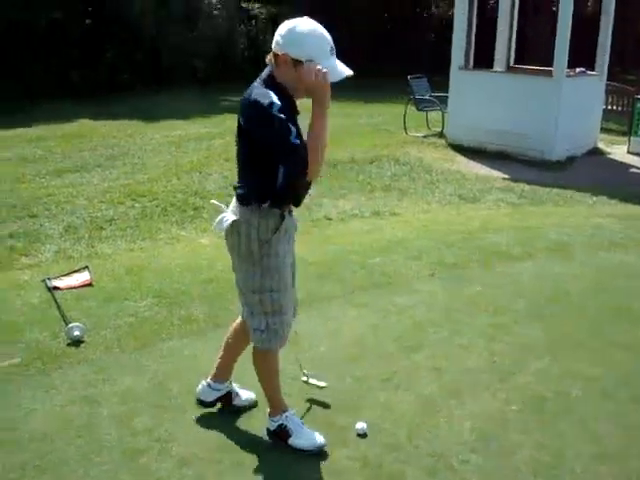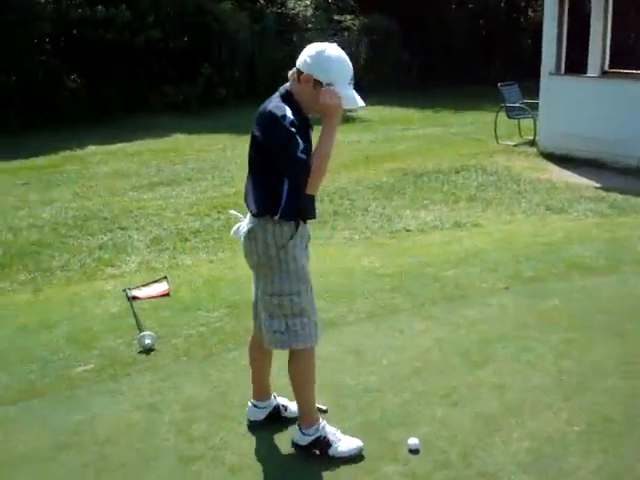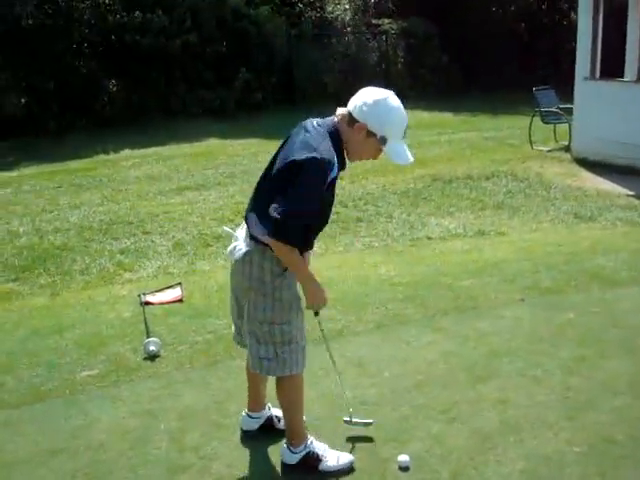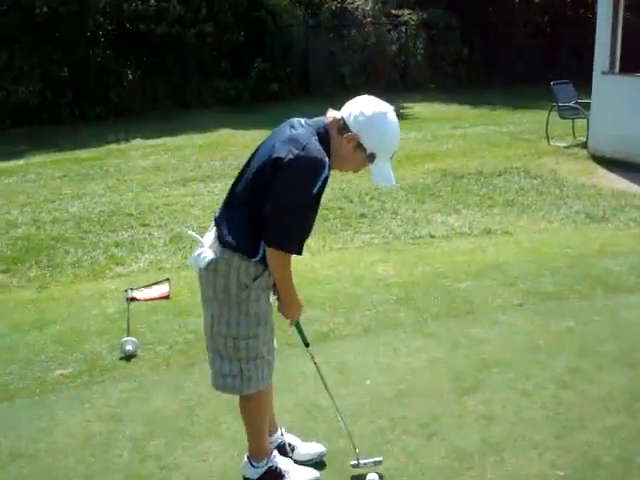
dt=0.5s
person 1, frame 1
left shoulder: (272, 98)
right shoulder: (263, 104)
right elbow: (309, 168)
right wrist: (320, 103)
left hip: (269, 219)
right hip: (260, 226)
left knee: (257, 315)
right knee: (270, 326)
left ankle: (216, 385)
right ankle: (279, 416)
person 1, frame 2
left shoulder: (288, 112)
right shoulder: (277, 117)
right elbow: (310, 183)
right wrist: (331, 124)
left hip: (277, 230)
right hip: (276, 235)
left knee: (267, 324)
right knee: (301, 334)
left ankle: (262, 403)
right ankle: (310, 429)
person 1, frame 3
left shoulder: (314, 128)
right shoulder: (322, 163)
right elbow: (283, 238)
right wrist: (312, 287)
left hip: (252, 247)
right hip: (268, 261)
left knee: (263, 344)
right knee: (288, 357)
left ankle: (255, 413)
right ankle: (297, 448)
person 1, frame 4
left shoulder: (301, 129)
right shoulder: (311, 162)
right elbow: (278, 243)
left wrist: (280, 287)
right wrist: (289, 297)
left hip: (233, 250)
right hip: (237, 265)
left knee: (260, 360)
right knee: (253, 370)
left ankle: (273, 438)
